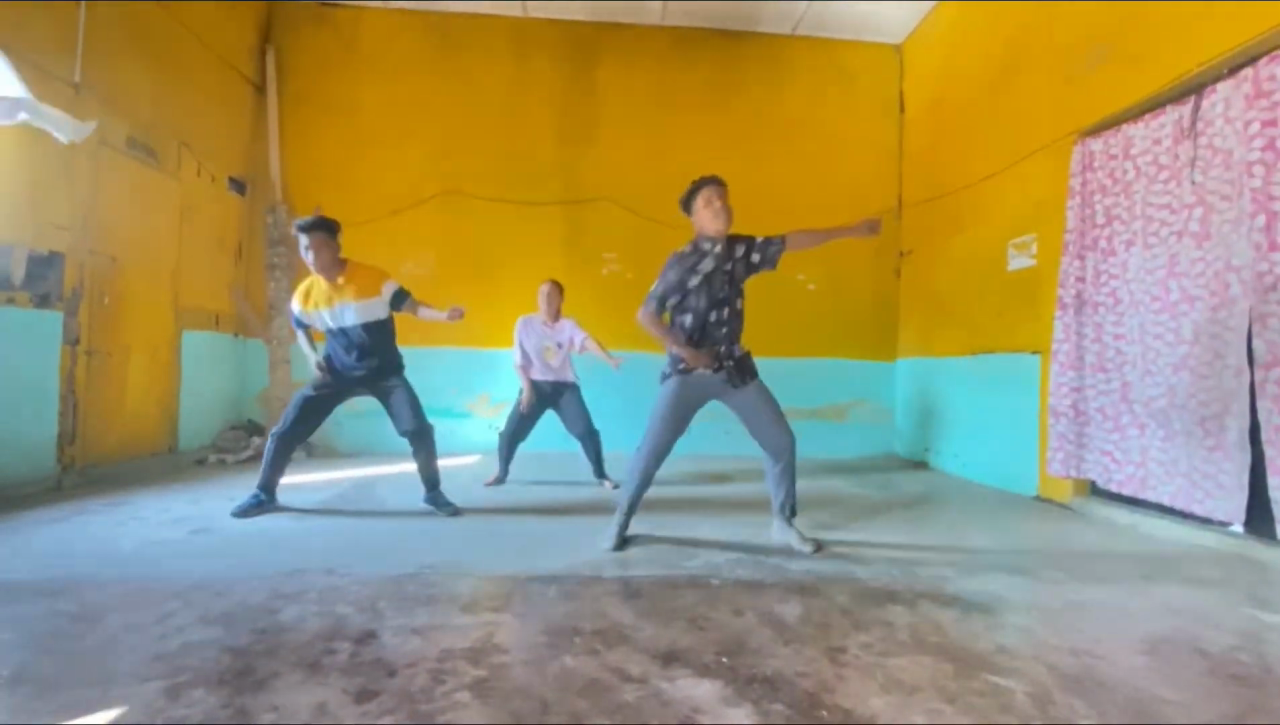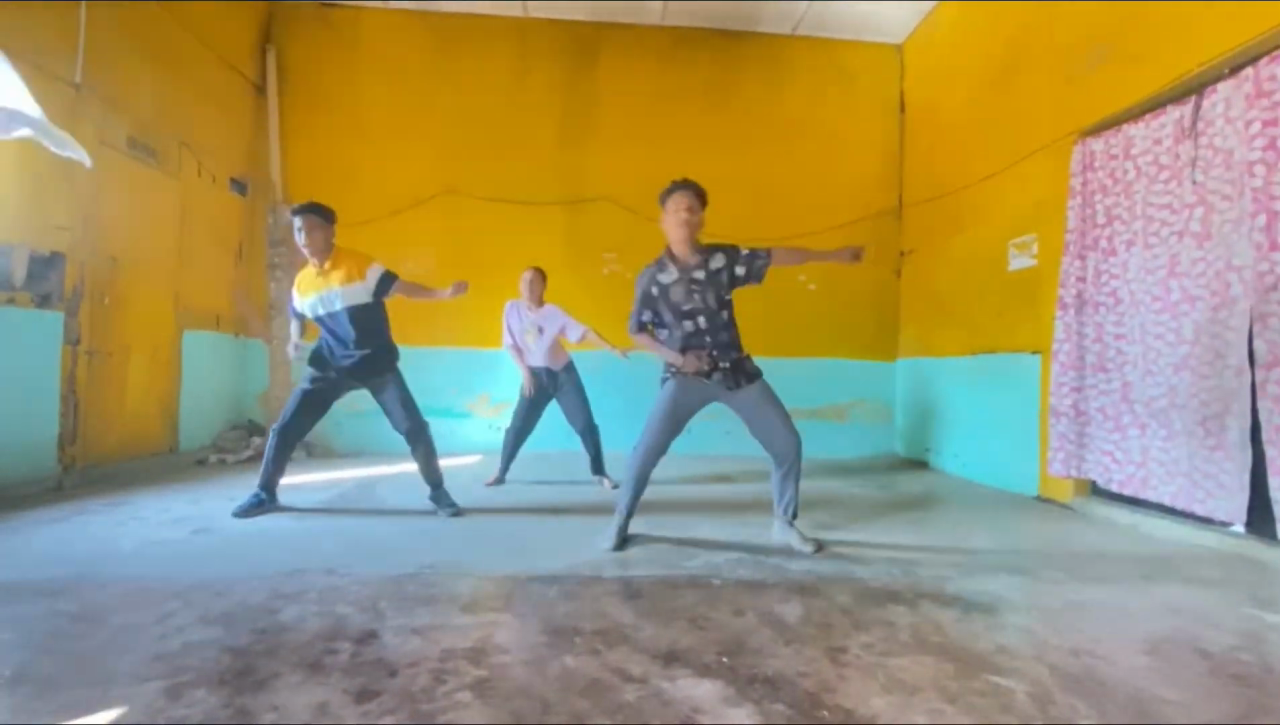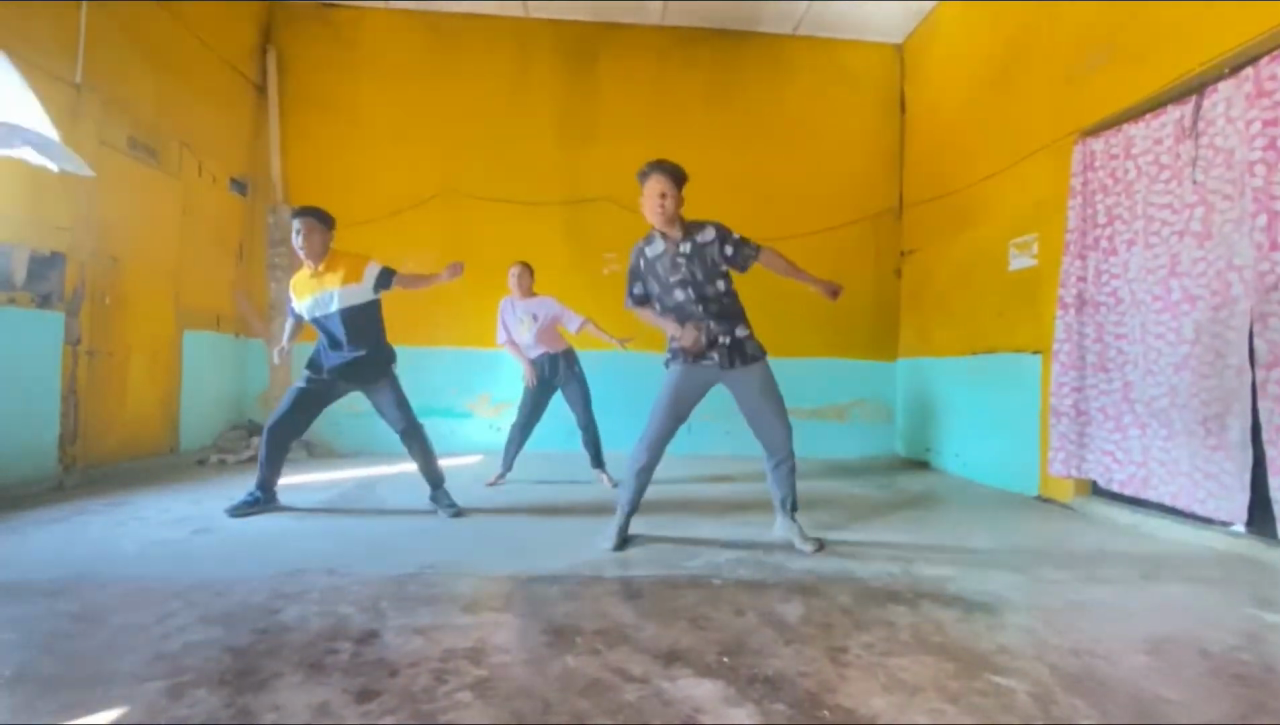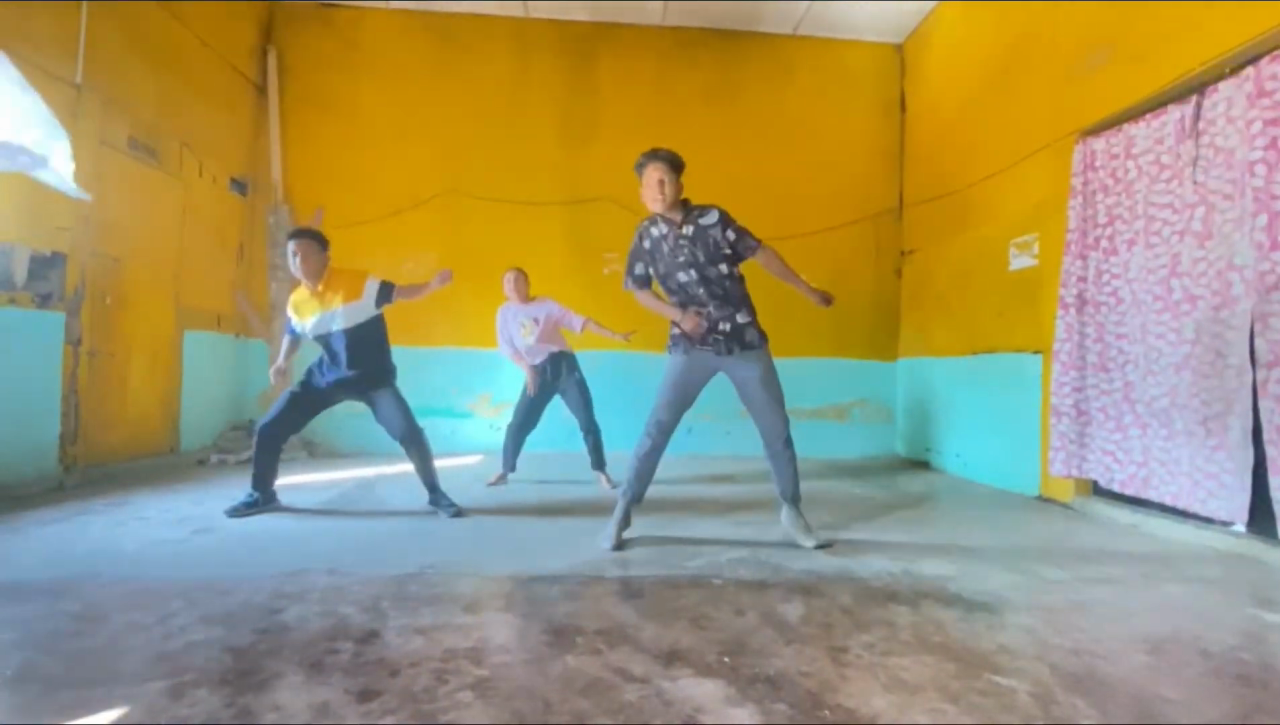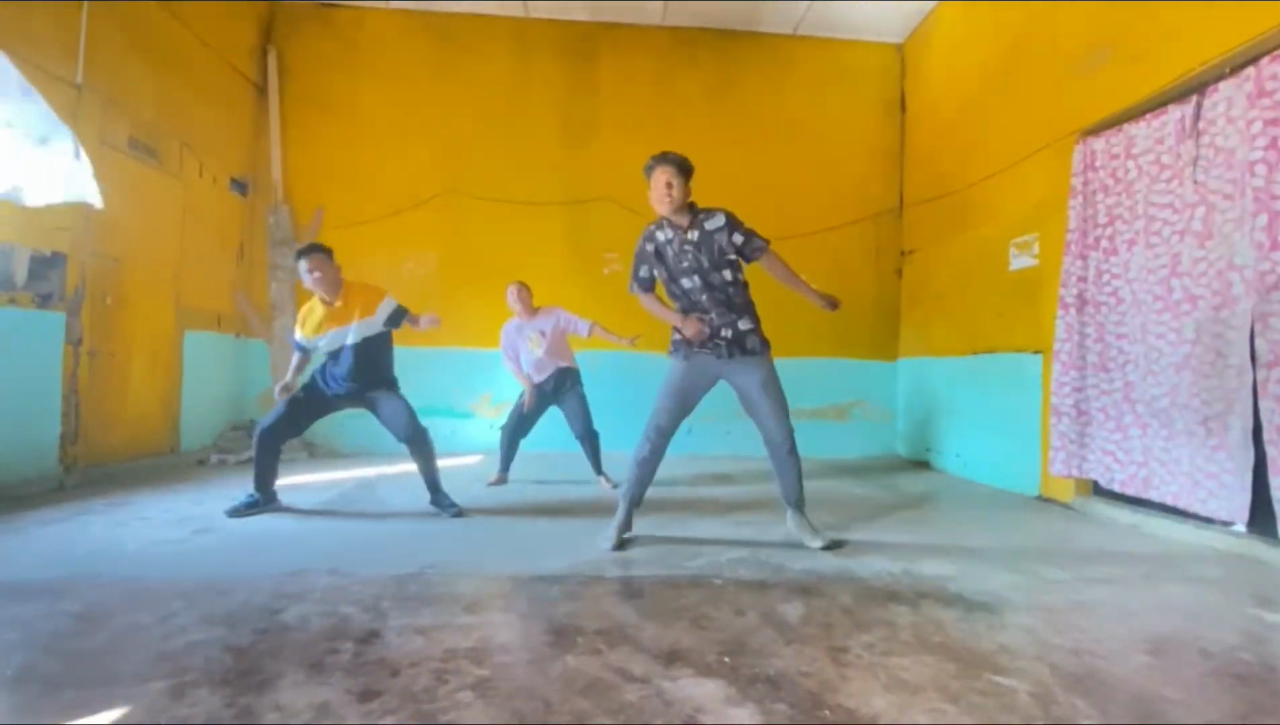
dt=0.1s
person 1, frame 1
left shoulder: (739, 249)
right shoulder: (684, 262)
left elbow: (791, 242)
right elbow: (645, 314)
left wrist: (851, 230)
right wrist: (682, 351)
left hip: (734, 368)
right hip: (688, 371)
left knee: (782, 441)
right knee: (654, 446)
left ankle: (783, 523)
right ankle: (622, 518)
person 1, frame 2
left shoulder: (724, 259)
right shoulder: (653, 278)
left elbow: (776, 257)
right elbow: (637, 332)
left wrist: (834, 255)
right wrist: (677, 358)
left hip: (735, 370)
right hip: (686, 376)
left knee: (788, 442)
right knee: (648, 446)
left ankle: (786, 524)
right ankle: (621, 520)
person 1, frame 3
left shoulder: (711, 234)
right shoulder: (644, 253)
left elbow: (761, 256)
right elbow: (638, 305)
left wrist: (813, 282)
right wrist: (676, 329)
left hip: (740, 350)
right hip: (689, 358)
left knee: (779, 437)
right knee: (653, 438)
left ankle: (787, 520)
right ankle: (622, 518)
person 1, frame 4
left shoulder: (713, 218)
right shoulder: (647, 236)
left elbow: (757, 251)
right elbow: (638, 288)
left wrist: (807, 290)
right wrist: (677, 315)
left hip: (744, 339)
right hip: (692, 345)
left knee: (776, 427)
right knee: (658, 426)
left ankle: (791, 511)
right ankle: (623, 510)
person 1, frame 5
left shoulder: (720, 221)
right shoulder: (652, 240)
left elbow: (763, 254)
right elbow: (642, 291)
left wrist: (812, 295)
right wrist: (679, 320)
left hip: (745, 346)
right hip: (693, 350)
left knee: (780, 435)
right knee: (657, 431)
left ankle: (796, 514)
right ankle: (625, 513)
person 2, frame 1
left shoulder: (375, 280)
right shoulder: (304, 294)
left elbow: (412, 308)
right elbow: (301, 330)
left wrist: (443, 315)
right wrist: (312, 354)
left hip: (383, 371)
right hip: (338, 371)
left knee: (418, 428)
right knee: (285, 431)
left ankle: (433, 491)
right ankle: (265, 493)
person 2, frame 2
left shoulder: (359, 266)
right shoulder: (302, 282)
left elbow: (403, 288)
right elbow: (298, 319)
left wrist: (445, 294)
right wrist: (295, 341)
left hip: (376, 364)
right hip: (331, 366)
left knee: (412, 426)
right knee: (286, 427)
left ankle: (437, 491)
right ankle: (266, 493)
person 2, frame 3
left shoulder: (356, 266)
right shoulder: (298, 283)
left elbow: (400, 281)
right elbow: (295, 319)
left wrist: (440, 277)
right wrist: (285, 343)
left hip: (371, 366)
right hip: (327, 368)
left knee: (407, 426)
right knee: (277, 426)
left ankle: (437, 490)
right ankle: (264, 493)
person 2, frame 4
left shoulder: (357, 282)
right shoulder: (296, 303)
left elbow: (399, 294)
right elbow: (292, 335)
left wrist: (431, 285)
right wrist: (282, 362)
left hip: (373, 380)
right hip: (326, 379)
left knee: (408, 432)
right knee: (268, 428)
left ankle: (435, 492)
right ankle: (263, 493)
person 2, frame 5
left shoulder: (372, 297)
right shoulder: (307, 316)
left elbow: (408, 319)
right elbow: (301, 353)
left wrist: (425, 323)
right wrist: (290, 380)
left hip: (375, 386)
right hip: (328, 386)
left knee: (414, 432)
right knee: (267, 431)
left ankle: (437, 493)
right ankle: (264, 495)
person 3, frame 1
left shoulder: (567, 325)
right shoulder: (524, 323)
left elbow: (587, 341)
right elbow: (519, 361)
left wrist: (609, 358)
right wrist: (526, 388)
left hip: (565, 387)
right hip: (536, 386)
left knee: (586, 431)
right knee: (509, 433)
left ankle: (601, 475)
right ankle: (501, 473)
person 3, frame 2
left shoulder: (552, 312)
right shoulder: (512, 308)
left elbow: (583, 332)
right elbow: (511, 345)
left wrist: (613, 348)
right wrist: (525, 371)
left hip: (563, 373)
right hip: (536, 377)
left knee: (585, 424)
right knee: (517, 427)
left ankle: (600, 473)
right ankle: (501, 473)
person 3, frame 3
left shoulder: (547, 303)
right shoulder: (505, 305)
left elbow: (580, 322)
right elbow: (506, 340)
left wrist: (611, 339)
right wrist: (525, 363)
left hip: (563, 362)
right hip: (537, 369)
left knee: (585, 418)
right knee: (522, 422)
left ankle: (599, 468)
right ankle: (504, 470)
person 3, frame 4
left shoulder: (546, 305)
right shoulder: (504, 313)
left elbow: (581, 322)
right elbow: (507, 347)
left wrist: (615, 336)
right wrist: (527, 370)
left hip: (563, 366)
right hip: (536, 373)
left knee: (587, 421)
right knee: (518, 425)
left ankle: (600, 471)
right ankle: (504, 471)
person 3, frame 5
left shoulder: (554, 315)
right shoulder: (509, 329)
left elbow: (587, 327)
right elbow: (511, 363)
left wrist: (620, 340)
right wrist: (526, 385)
left hip: (566, 380)
right hip: (537, 386)
left knee: (584, 431)
right knee: (511, 428)
left ankle: (599, 473)
right ankle: (502, 473)
